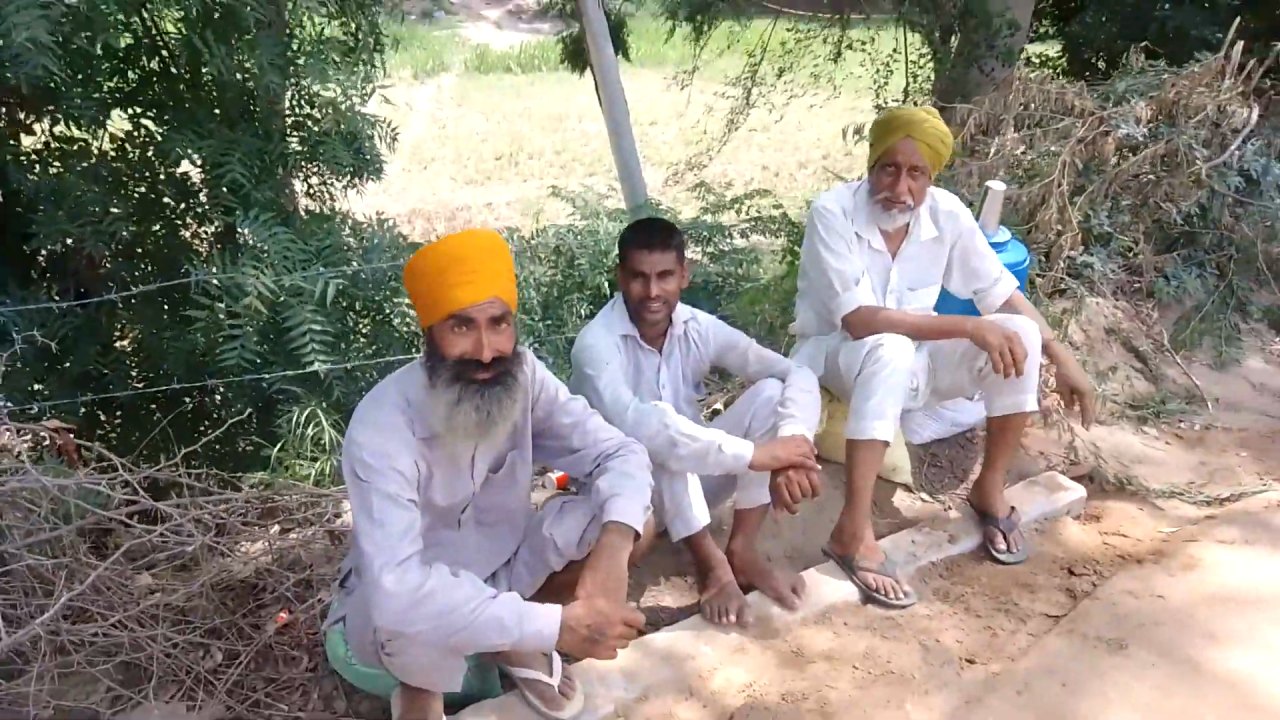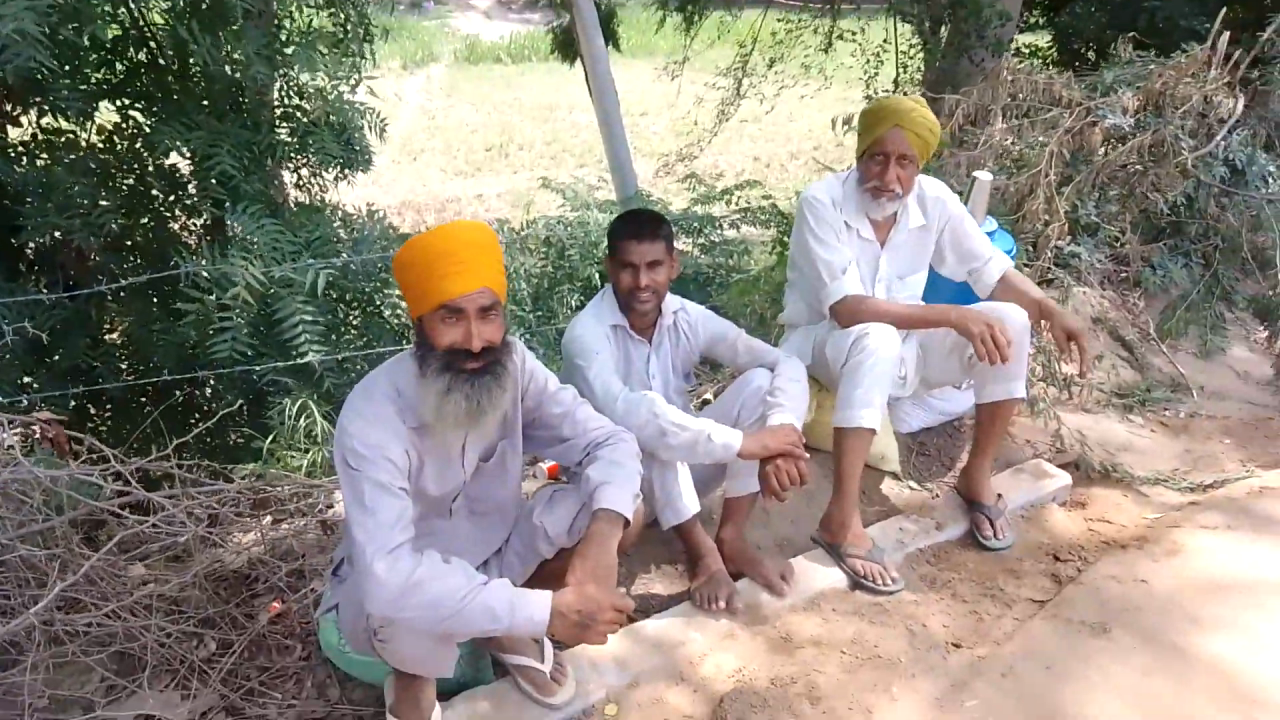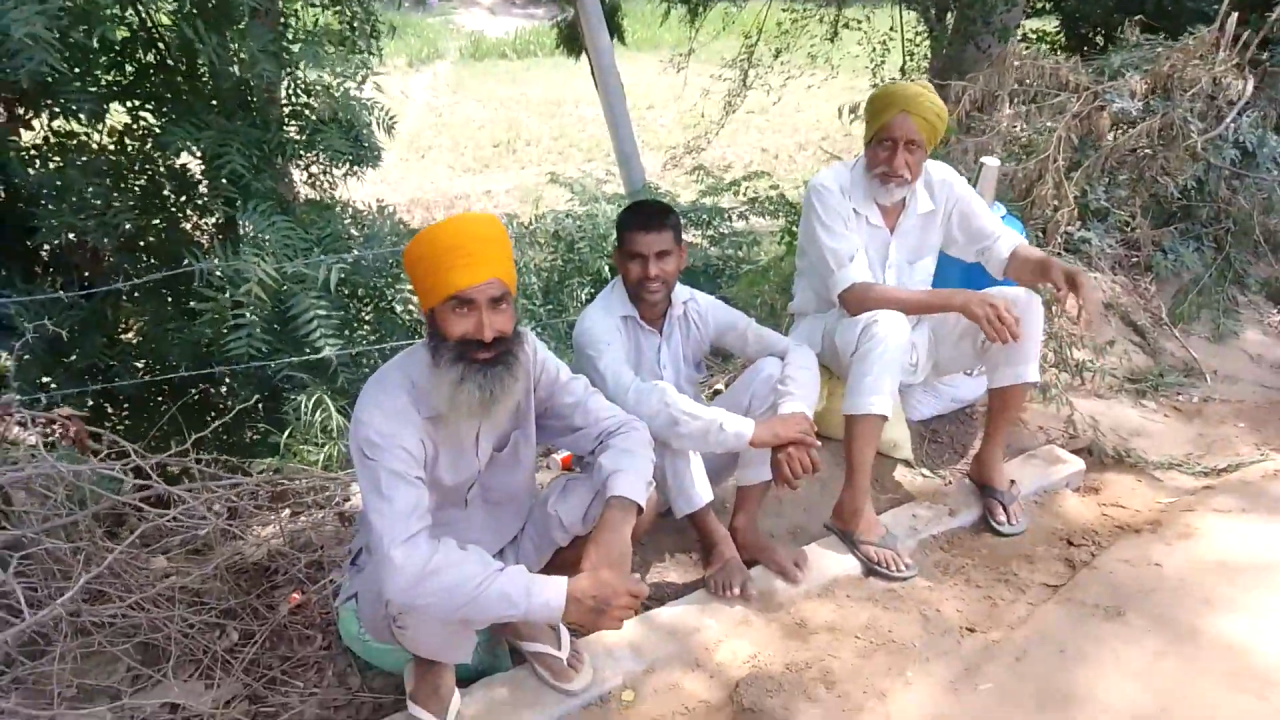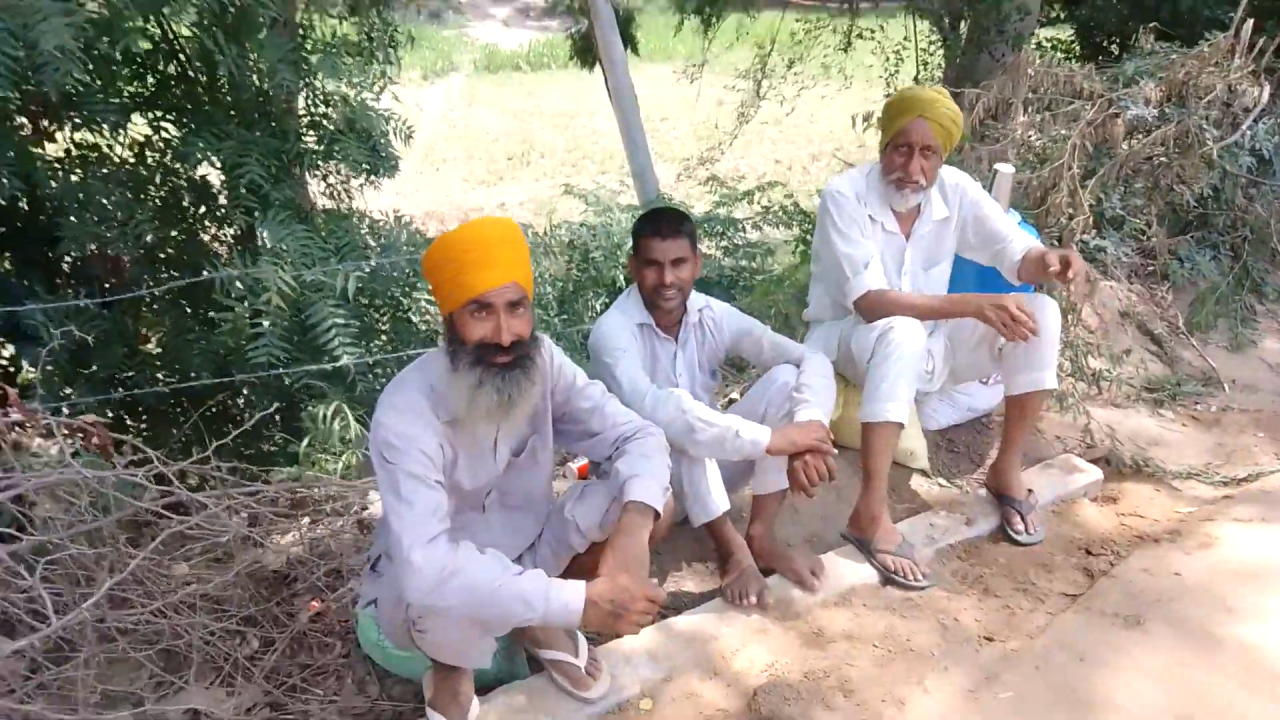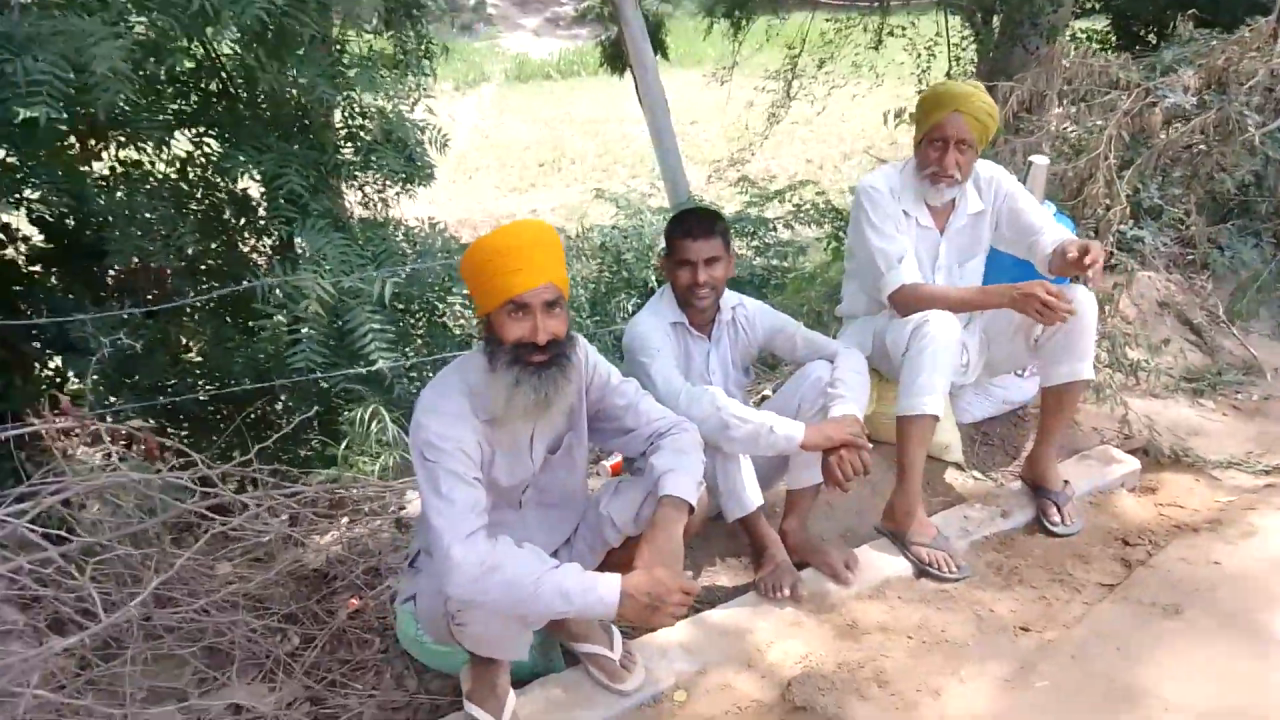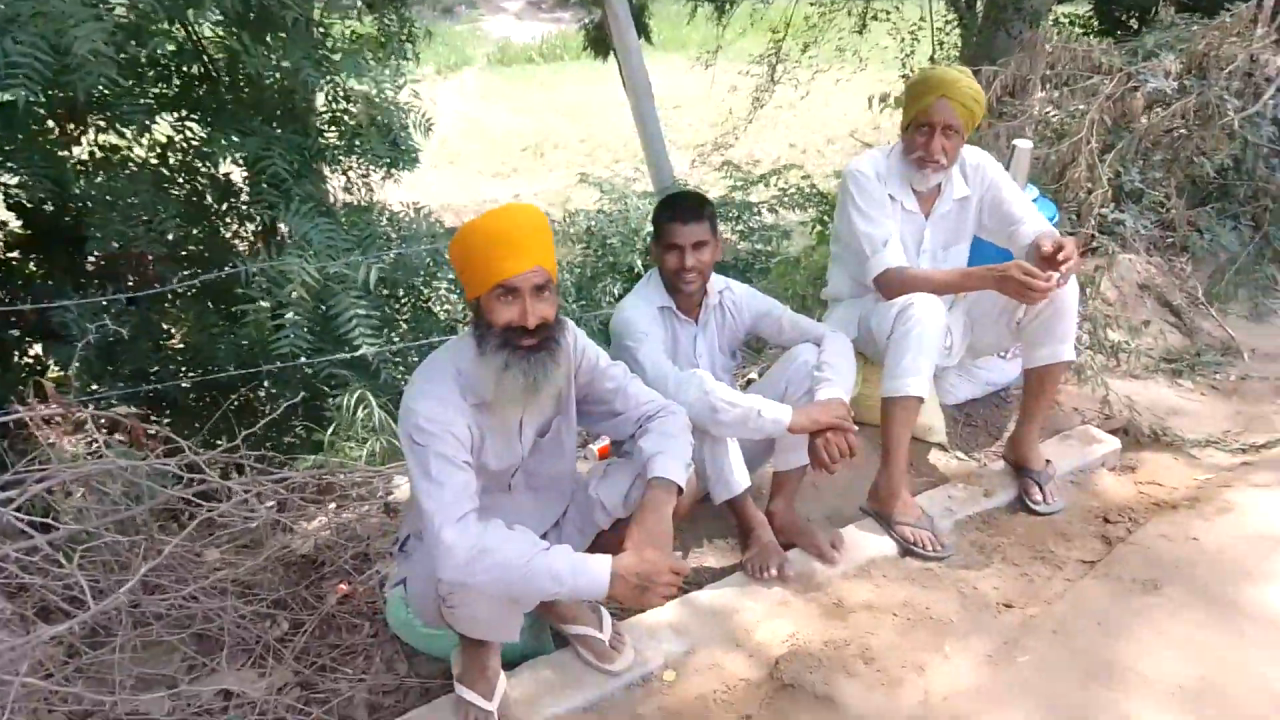
dt=0.1s
person 1, frame 1
left shoulder: (522, 374)
right shoulder: (382, 426)
left elbow: (621, 454)
right elbow: (397, 591)
left wrist: (613, 548)
right wrist: (556, 625)
left hip: (502, 564)
right hip: (405, 598)
left knee: (633, 520)
right knee: (420, 621)
left ankle: (512, 639)
person 1, frame 2
left shoulder: (511, 365)
right shoulder: (374, 417)
left elbow: (610, 443)
right elbow: (390, 579)
left wrist: (603, 538)
right wrist: (547, 612)
left hip: (493, 553)
right hip: (397, 587)
left knee: (623, 505)
right knee: (410, 608)
left ankle: (502, 625)
right ankle: (413, 677)
person 1, frame 3
left shoulder: (523, 356)
right shoulder: (388, 407)
left elbow: (623, 432)
right elbow: (406, 566)
left wrist: (617, 523)
right wrist: (562, 597)
left hip: (508, 543)
right hip: (413, 575)
left knee: (635, 496)
right knee: (425, 599)
left ankle: (517, 614)
right ankle: (432, 664)
person 1, frame 4
left shoulder: (539, 360)
right shoulder: (406, 412)
left elbow: (639, 437)
right elbow: (426, 570)
left wrist: (633, 529)
right wrist: (579, 602)
left hip: (524, 548)
right hip: (432, 582)
left knee: (651, 500)
right knee: (446, 601)
left ankle: (535, 620)
right ankle: (450, 669)
person 1, frame 5
left shoulder: (575, 359)
right shoulder: (445, 411)
left elbow: (673, 433)
right elbow: (465, 565)
left wrist: (668, 522)
right wrist: (615, 595)
left hip: (560, 543)
right hip: (463, 577)
left knee: (684, 499)
right knee: (484, 597)
left ankle: (570, 615)
right ankle: (488, 662)
person 1, frame 6
left shoulder: (563, 344)
right shoulder: (435, 396)
left elbow: (661, 416)
right elbow: (457, 547)
left wrist: (657, 505)
right wrist: (607, 576)
left hip: (551, 526)
right hip: (451, 566)
left knee: (672, 482)
right knee: (478, 579)
left ankle: (562, 599)
right ankle: (479, 643)
person 2, frame 1
left shoulder: (946, 213)
right shoulder: (833, 211)
left elbow: (999, 292)
right elbow: (859, 319)
left wrist: (1059, 356)
right wrist: (968, 327)
left hip: (912, 356)
right hip: (835, 354)
left knee: (1020, 337)
right knee: (890, 350)
left ankle: (989, 489)
right ankle: (853, 531)
person 2, frame 2
left shoulder: (933, 199)
right shoulder: (822, 201)
left elbow: (993, 269)
right elbow: (846, 308)
left wrist: (1049, 309)
right wrist: (954, 317)
left hip: (897, 346)
right hip: (824, 343)
left knee: (1010, 322)
right knee: (877, 340)
left ankle: (976, 476)
right ankle: (841, 519)
person 2, frame 3
left shoulder: (941, 184)
right shoulder: (829, 189)
left elbow: (1003, 247)
right elbow: (854, 296)
left wrist: (1050, 267)
right wrist: (958, 301)
left hip: (907, 333)
right hip: (833, 331)
left knee: (1021, 306)
right knee: (886, 327)
left ankle: (989, 462)
right ankle: (853, 506)
person 2, frame 4
left shoulder: (956, 189)
right shoulder: (845, 195)
left elbow: (1018, 252)
right elbow: (870, 302)
left wrist: (1048, 262)
right wrist: (973, 305)
left hip: (925, 341)
right hip: (849, 339)
left knee: (1039, 313)
right knee: (902, 334)
left ankle: (1005, 471)
right ankle: (870, 515)
person 2, frame 5
left shoulder: (991, 182)
right shoulder: (878, 191)
left elbow: (1049, 244)
right elbow: (903, 297)
left wrist: (1074, 255)
right wrist: (1008, 295)
left hip: (960, 334)
right hip: (882, 334)
left knee: (1075, 304)
right knee: (937, 327)
left ankle: (1042, 462)
right ankle: (904, 508)
person 2, frame 6
left shoulder: (978, 168)
right shoulder: (866, 174)
left elbow: (1030, 232)
right elbow: (889, 280)
left wrist: (1053, 246)
right wrist: (991, 277)
left hip: (944, 317)
right hip: (868, 316)
left knee: (1055, 288)
right knee: (920, 309)
left ankle: (1024, 443)
right ankle: (890, 488)
person 3, frame 1
left shoulder: (699, 328)
right shoulder: (596, 344)
left elbow: (798, 375)
right elbow: (633, 423)
left wrist: (792, 443)
right wrist: (751, 453)
left hip: (691, 479)
left knee: (771, 392)
right knee: (657, 440)
left ankle: (742, 552)
right ankle: (711, 564)
person 3, frame 2
left shoulder: (688, 318)
right shoulder: (586, 335)
left elbow: (786, 365)
right elbow: (624, 413)
left wrist: (781, 433)
right wrist: (740, 442)
left hip: (682, 469)
left knee: (760, 382)
right knee: (647, 426)
left ankle: (732, 540)
right ankle: (700, 551)
person 3, frame 3
left shoulder: (698, 308)
right shoulder: (597, 326)
left elbow: (796, 353)
right elbow: (636, 403)
left wrist: (792, 422)
right wrist: (752, 430)
left hip: (694, 456)
left knee: (770, 371)
right knee: (658, 417)
left ankle: (745, 528)
right ankle: (714, 539)
person 3, frame 4
left shoulder: (713, 316)
right shoulder: (613, 332)
left elbow: (812, 361)
right elbow: (653, 410)
left wrist: (808, 430)
right wrist: (768, 439)
left hip: (710, 465)
left knee: (786, 378)
right knee: (676, 426)
left ankle: (761, 537)
right ankle: (730, 547)
person 3, frame 5
left shoulder: (747, 313)
right shoulder: (646, 332)
left elbow: (846, 356)
right elbow: (687, 408)
left wrist: (843, 425)
right wrist: (802, 434)
left hip: (744, 460)
left knee: (820, 374)
right knee: (709, 423)
left ankle: (794, 531)
right ankle: (764, 542)
person 3, frame 6
left shoulder: (733, 298)
right shoulder: (634, 317)
left elbow: (832, 340)
right elbow: (676, 393)
left wrist: (829, 409)
right wrist: (790, 418)
left hip: (732, 444)
left knee: (807, 357)
right knee: (700, 406)
left ankle: (782, 512)
right ankle: (751, 523)
